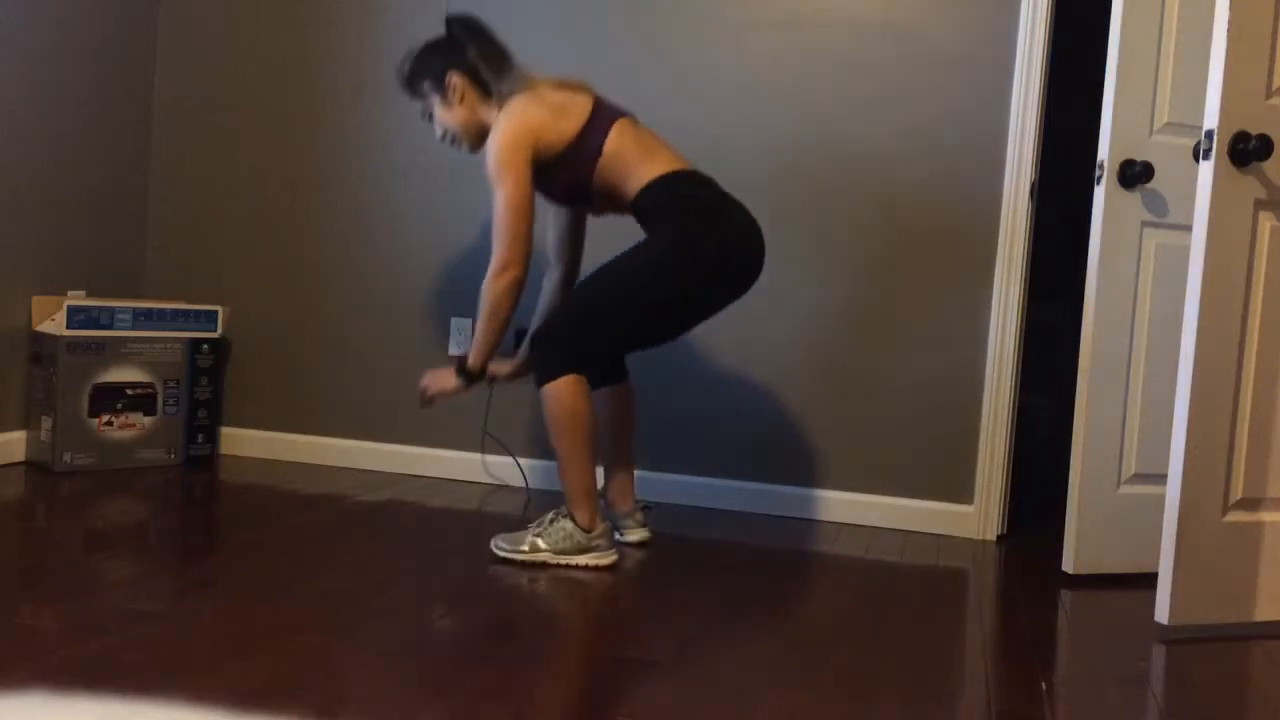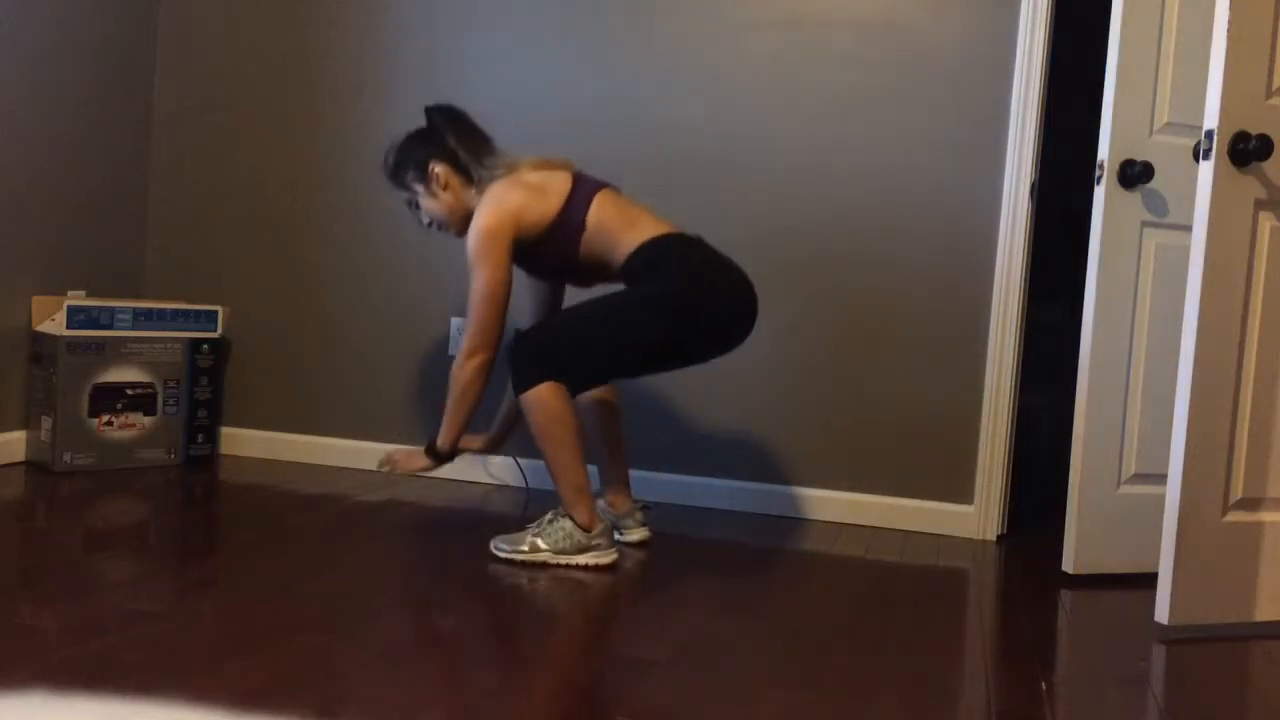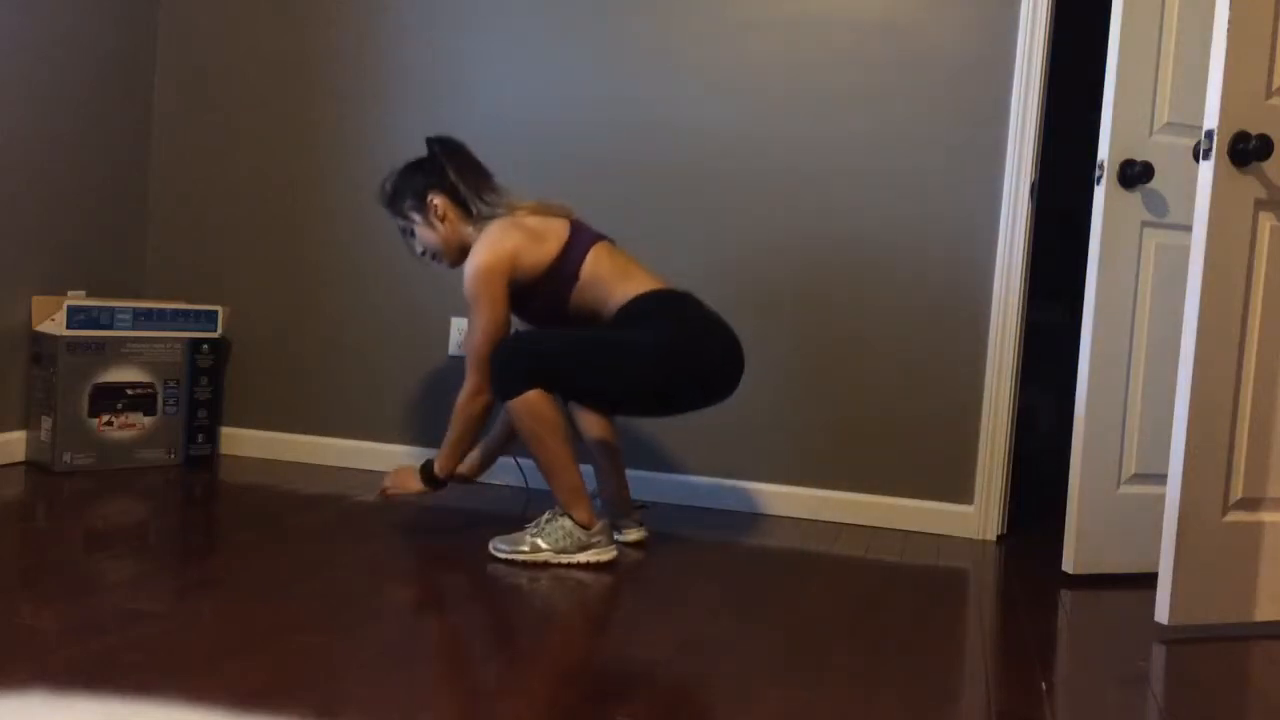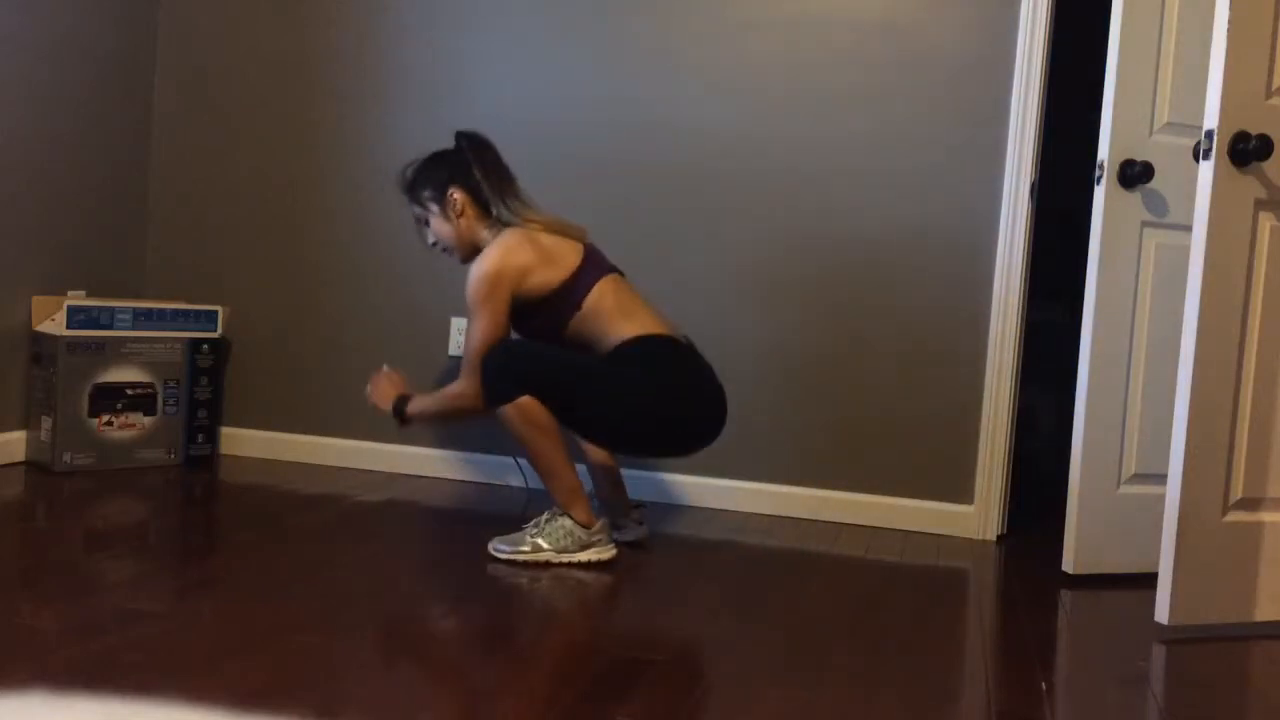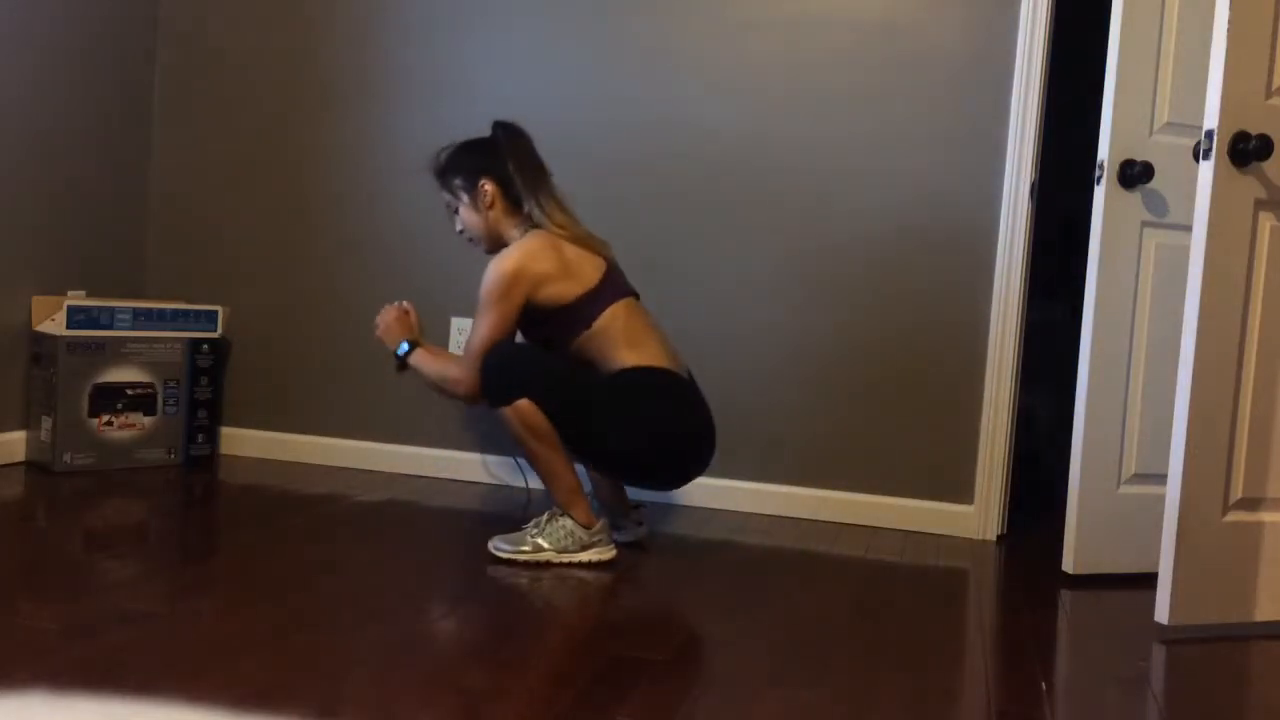
dt=0.3s
person 1, frame 1
left shoulder: (511, 128)
right shoulder: (544, 116)
left elbow: (507, 270)
right elbow: (562, 267)
left wrist: (471, 367)
right wrist: (525, 359)
left hip: (698, 235)
right hip: (721, 233)
left knee: (561, 347)
right knee: (590, 342)
left ankle: (583, 530)
right ankle: (622, 509)
person 1, frame 2
left shoulder: (493, 212)
right shoulder: (526, 193)
left elbow: (478, 352)
right elbow: (543, 331)
left wrist: (440, 447)
right wrist: (493, 436)
left hip: (690, 292)
right hip: (709, 286)
left knee: (538, 358)
right knee: (576, 353)
left ankle: (583, 529)
right ankle: (621, 509)
person 1, frame 3
left shoulder: (488, 255)
right shoulder: (518, 231)
left elbow: (480, 387)
right elbow: (532, 381)
left wrist: (434, 473)
right wrist: (477, 463)
left hip: (679, 351)
right hip: (694, 343)
left knee: (514, 364)
right knee: (568, 363)
left ankle: (581, 528)
right ankle: (618, 514)
person 1, frame 4
left shoulder: (495, 263)
right shoulder: (530, 240)
left elbow: (474, 392)
right elbow: (519, 382)
left wrist: (403, 405)
right wrist: (420, 402)
left hip: (665, 395)
right hip: (681, 386)
left knee: (506, 368)
right knee: (554, 376)
left ankle: (580, 527)
right ankle: (616, 513)
person 1, frame 5
left shoulder: (516, 262)
right shoulder: (556, 243)
left elbow: (470, 382)
left wrist: (406, 347)
right wrist: (423, 343)
left hip: (658, 428)
right hip: (674, 417)
left knee: (505, 370)
right knee: (547, 377)
left ankle: (581, 528)
right ankle: (616, 513)
